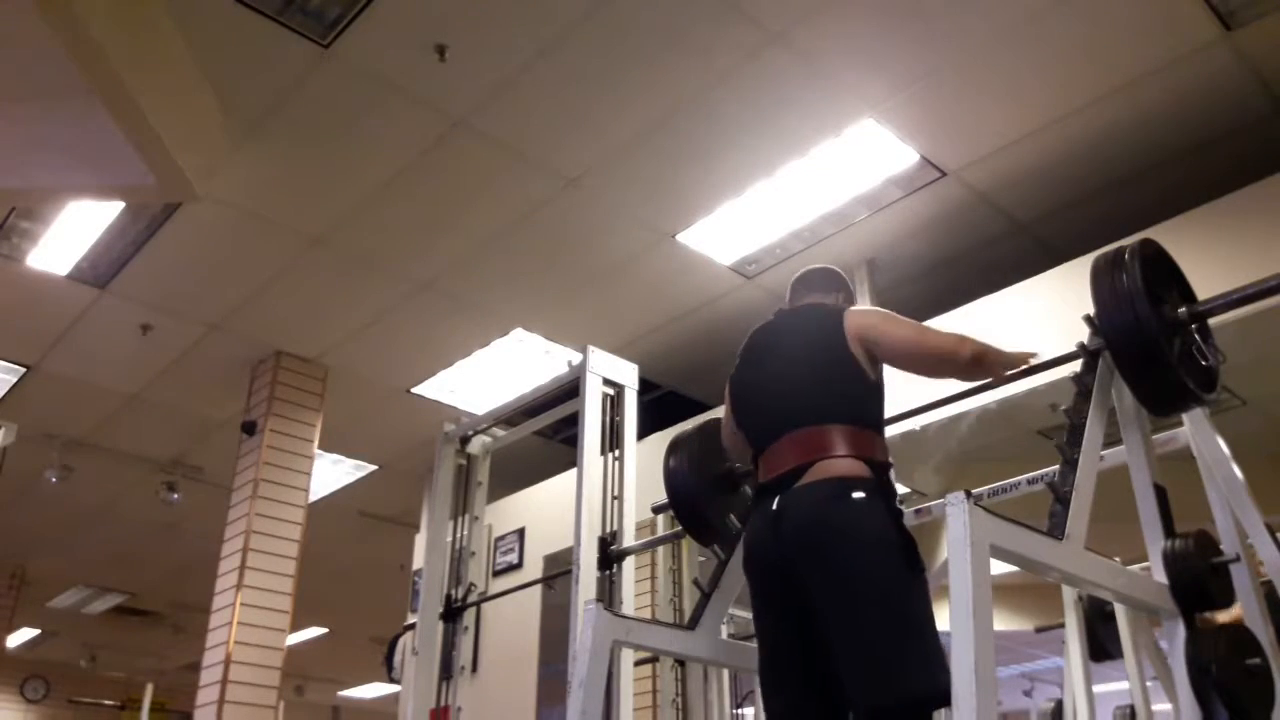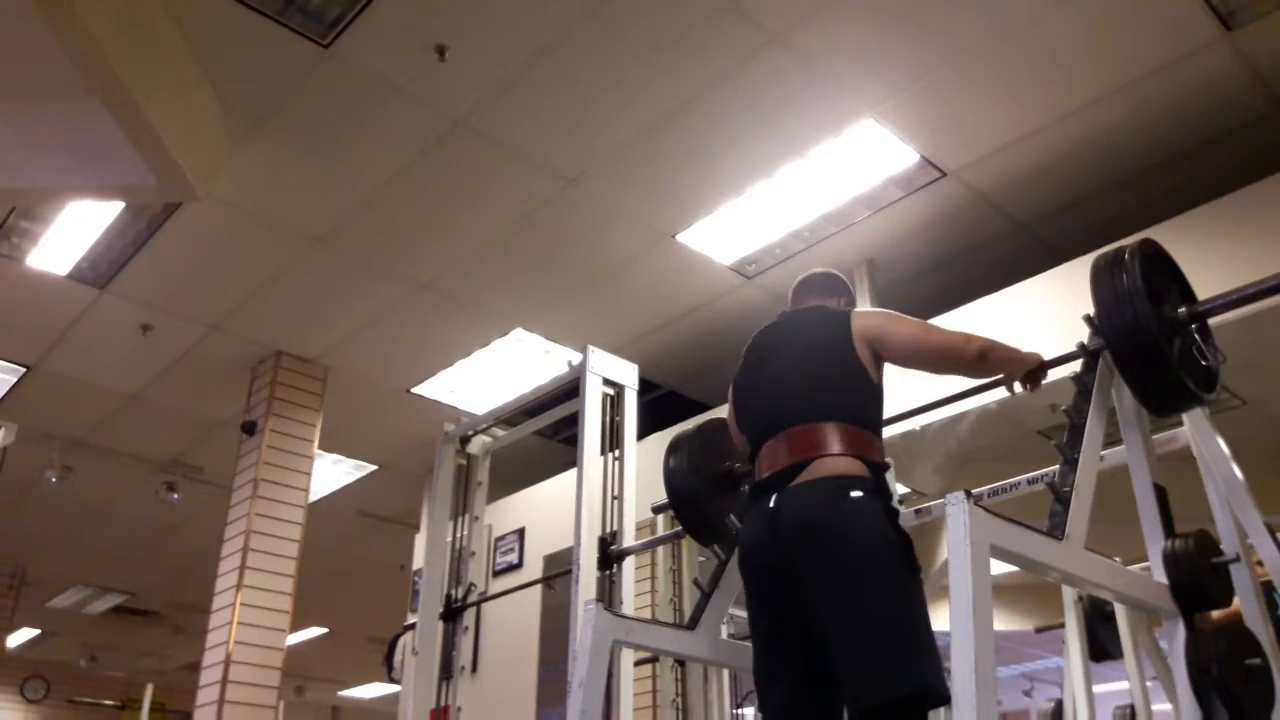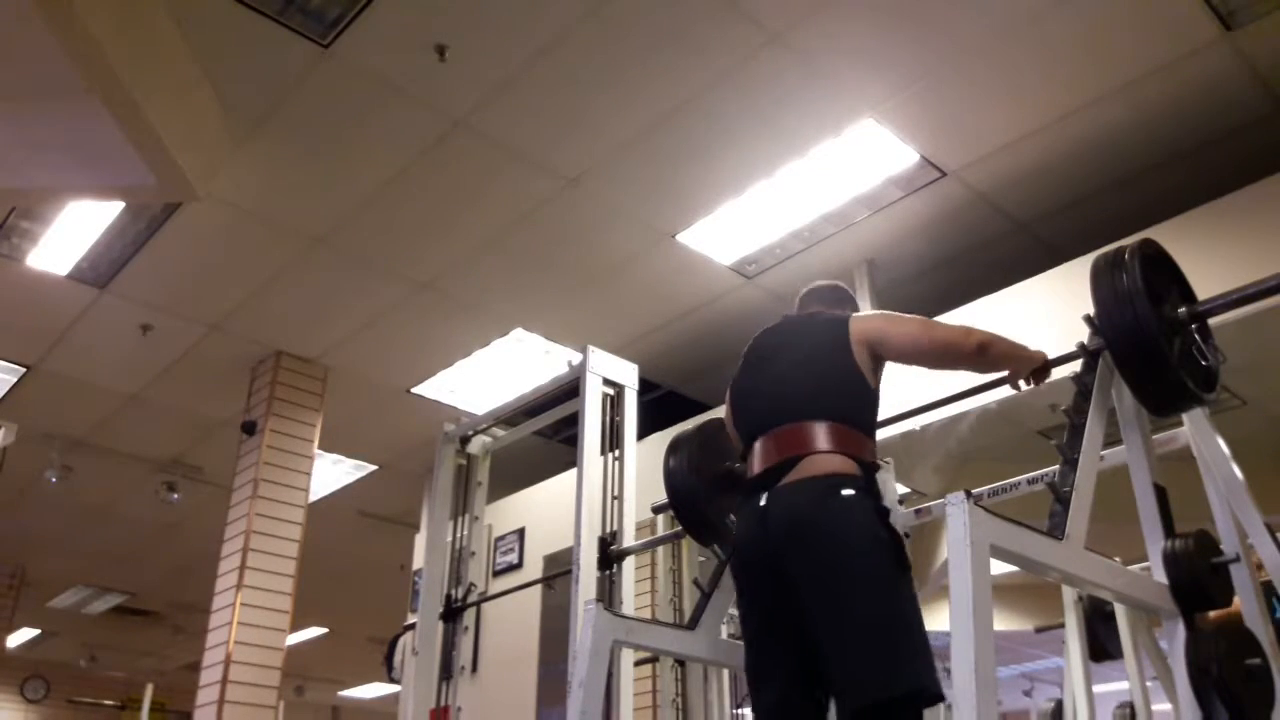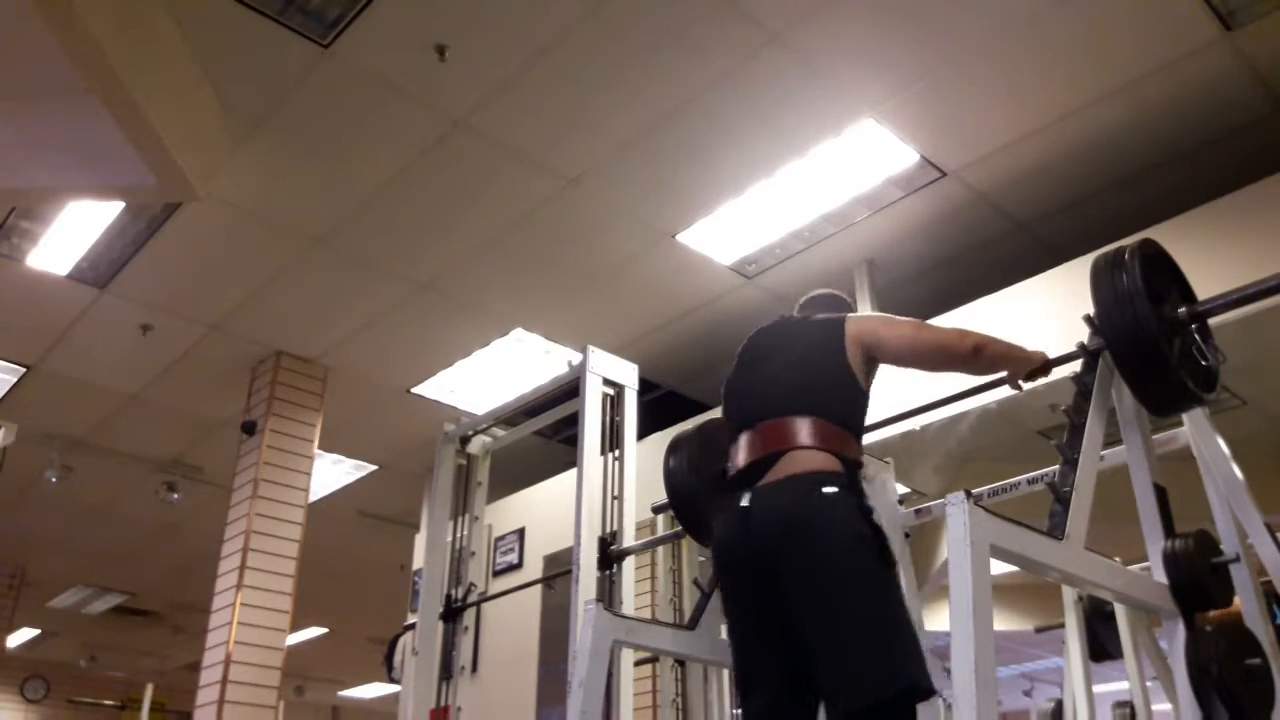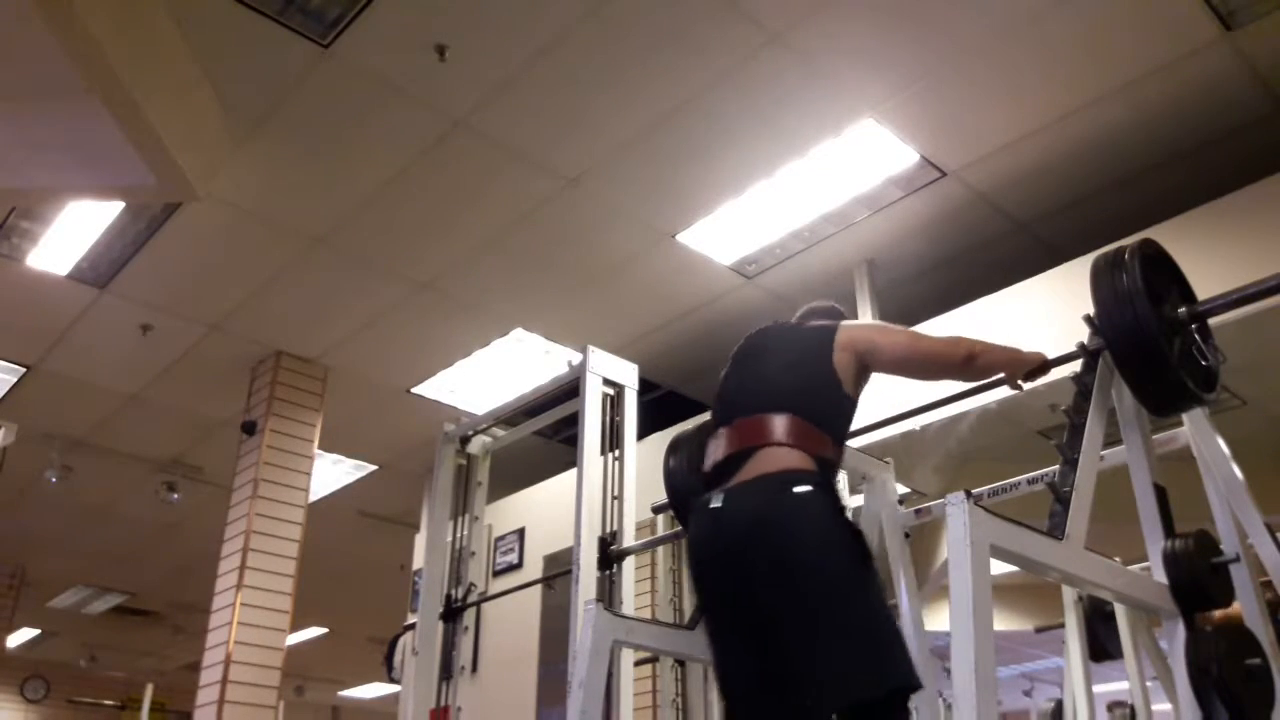
dt=0.1s
person 1, frame 1
left shoulder: (747, 363)
right shoulder: (853, 325)
right elbow: (962, 355)
right wrist: (1007, 360)
left hip: (768, 530)
right hip: (844, 511)
person 1, frame 2
left shoulder: (747, 365)
right shoulder: (856, 326)
right elbow: (968, 352)
right wrist: (1021, 363)
left hip: (762, 526)
right hip: (839, 508)
person 1, frame 3
left shoulder: (749, 364)
right shoulder: (856, 330)
right elbow: (968, 345)
right wrist: (1026, 360)
left hip: (755, 525)
right hip: (831, 509)
person 1, frame 4
left shoulder: (747, 361)
right shoulder: (852, 332)
right elbow: (962, 347)
right wrist: (1025, 360)
left hip: (737, 523)
right hip: (814, 506)
person 1, frame 5
left shoulder: (742, 362)
right shoulder: (842, 340)
right elbow: (956, 355)
right wrist: (1021, 362)
left hip: (713, 524)
right hip: (789, 507)
